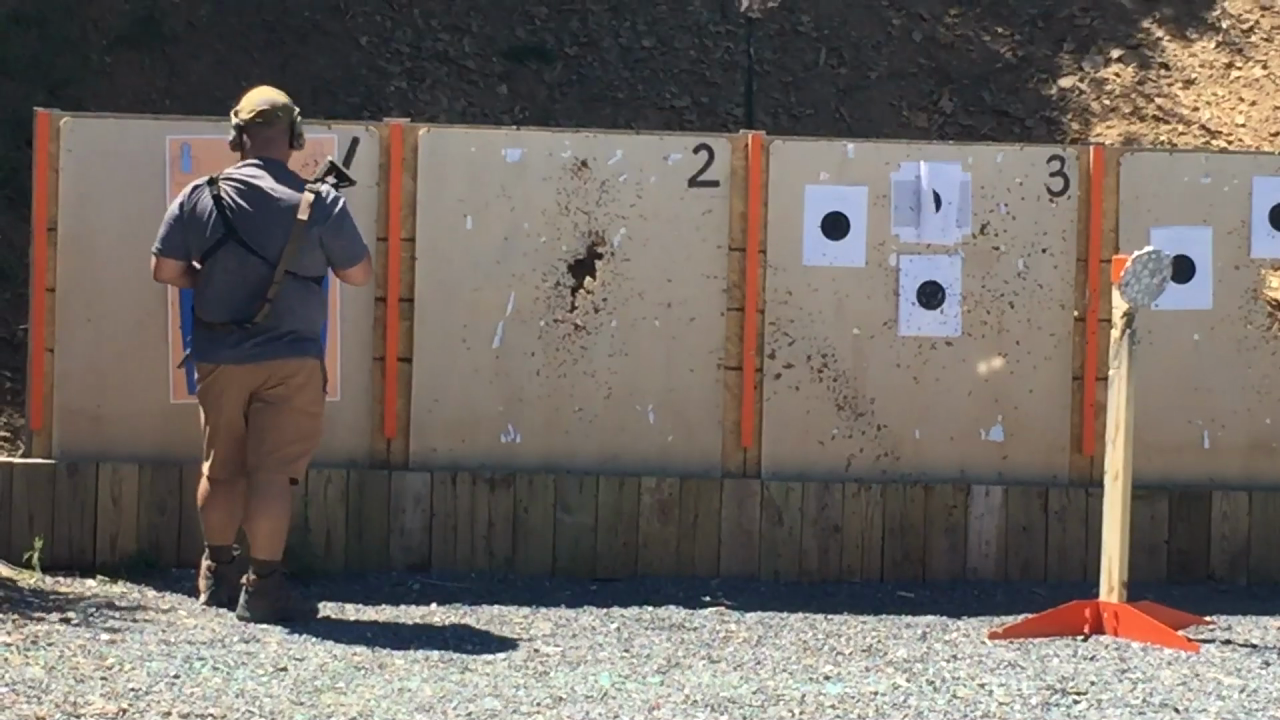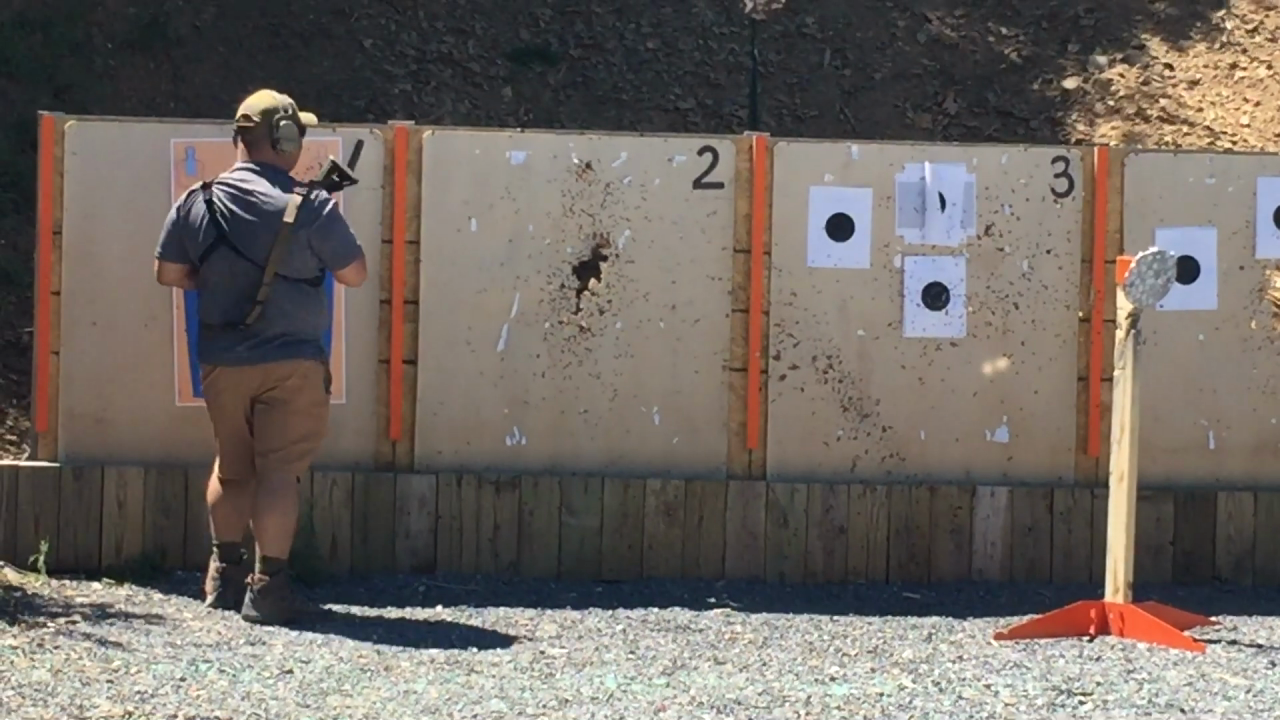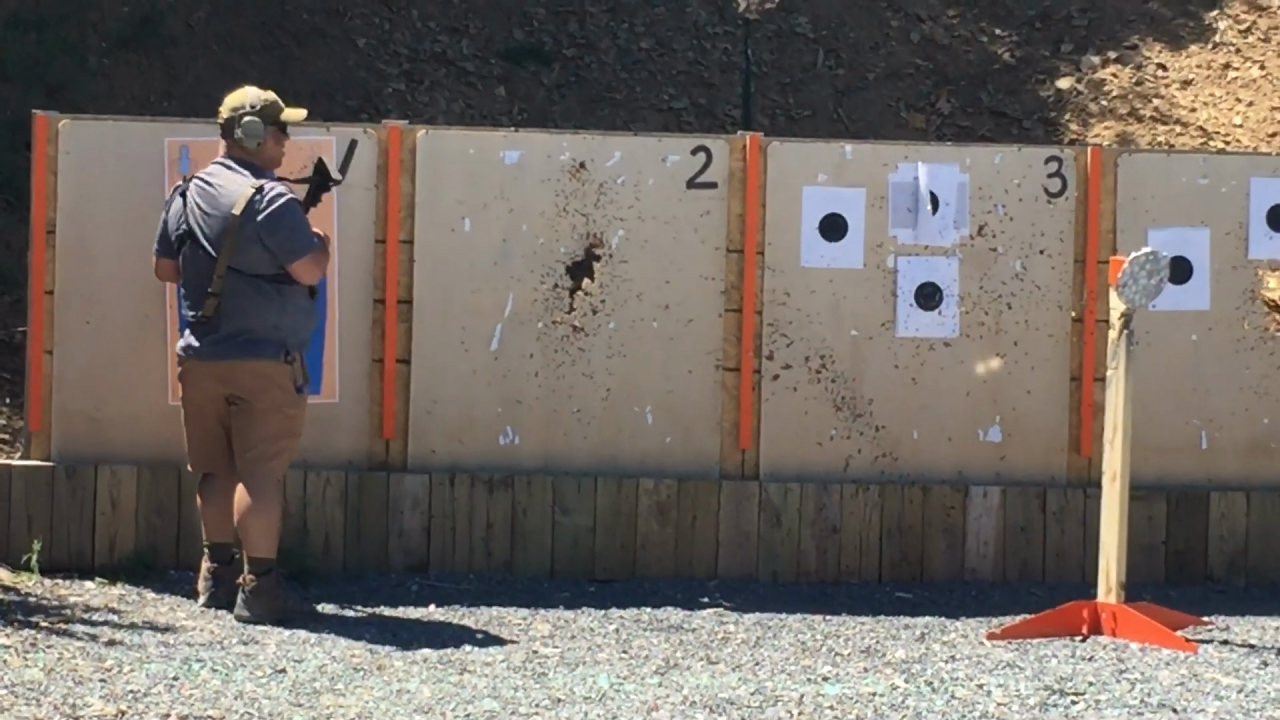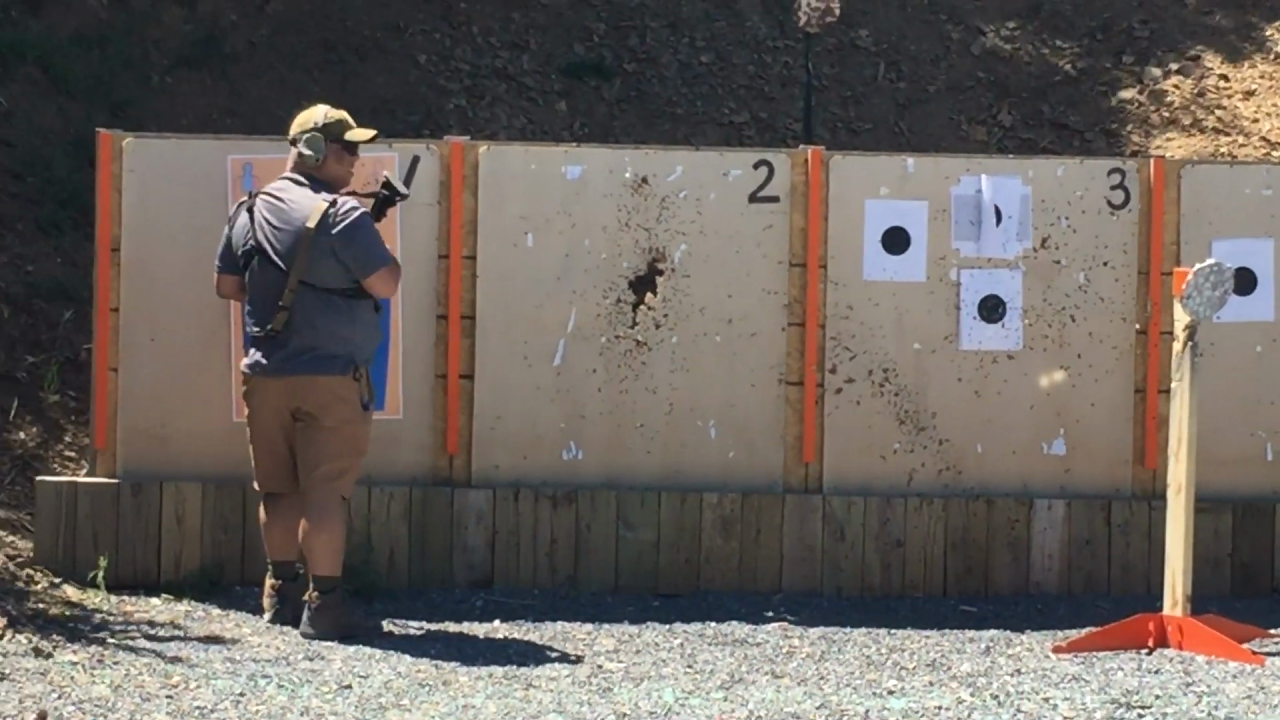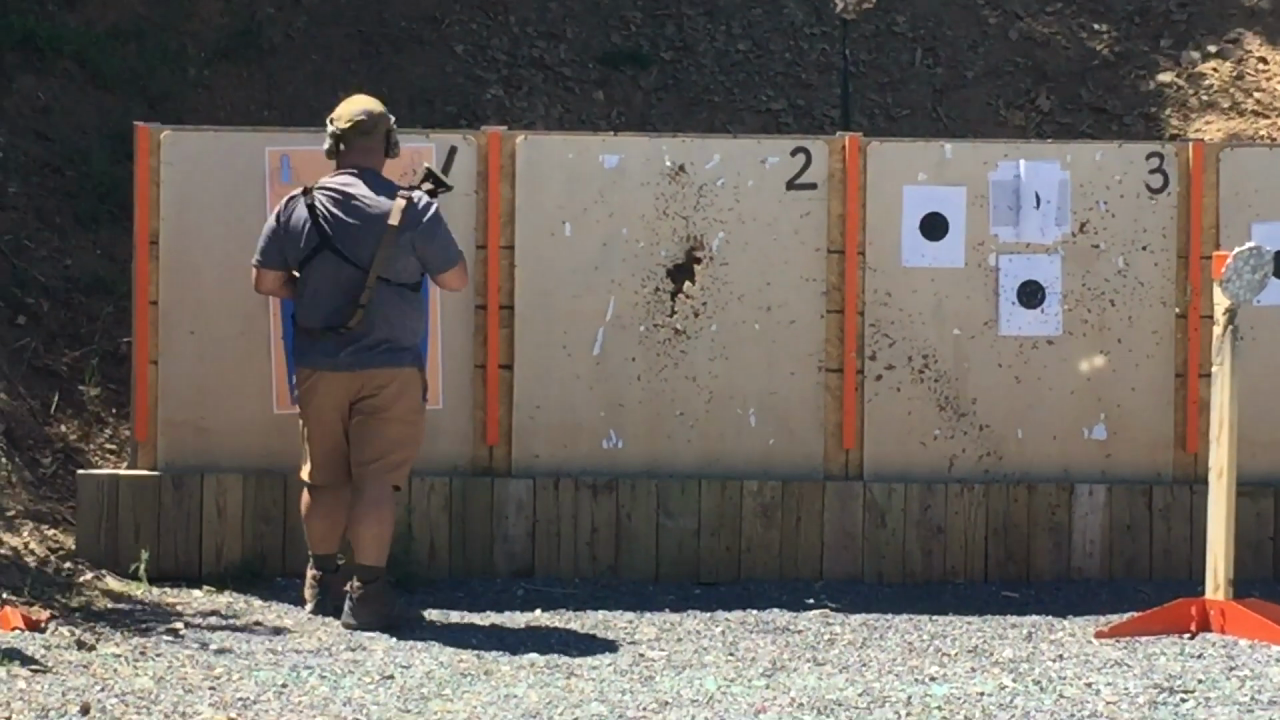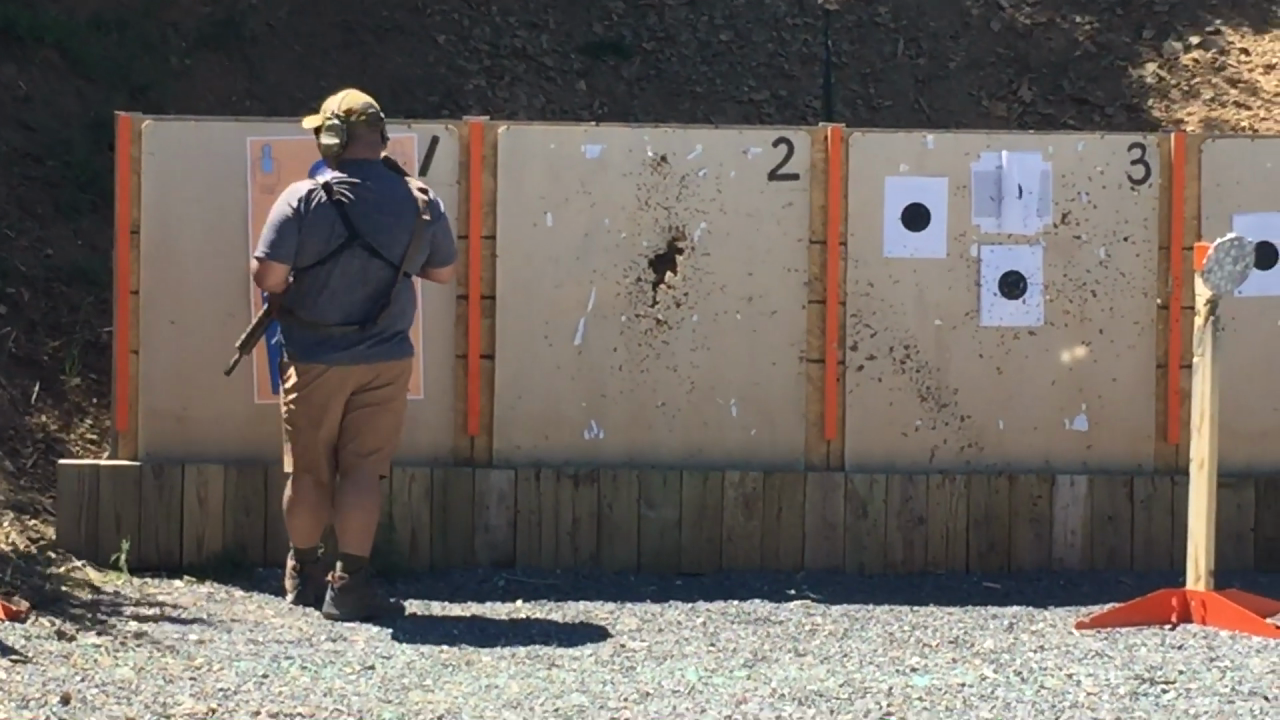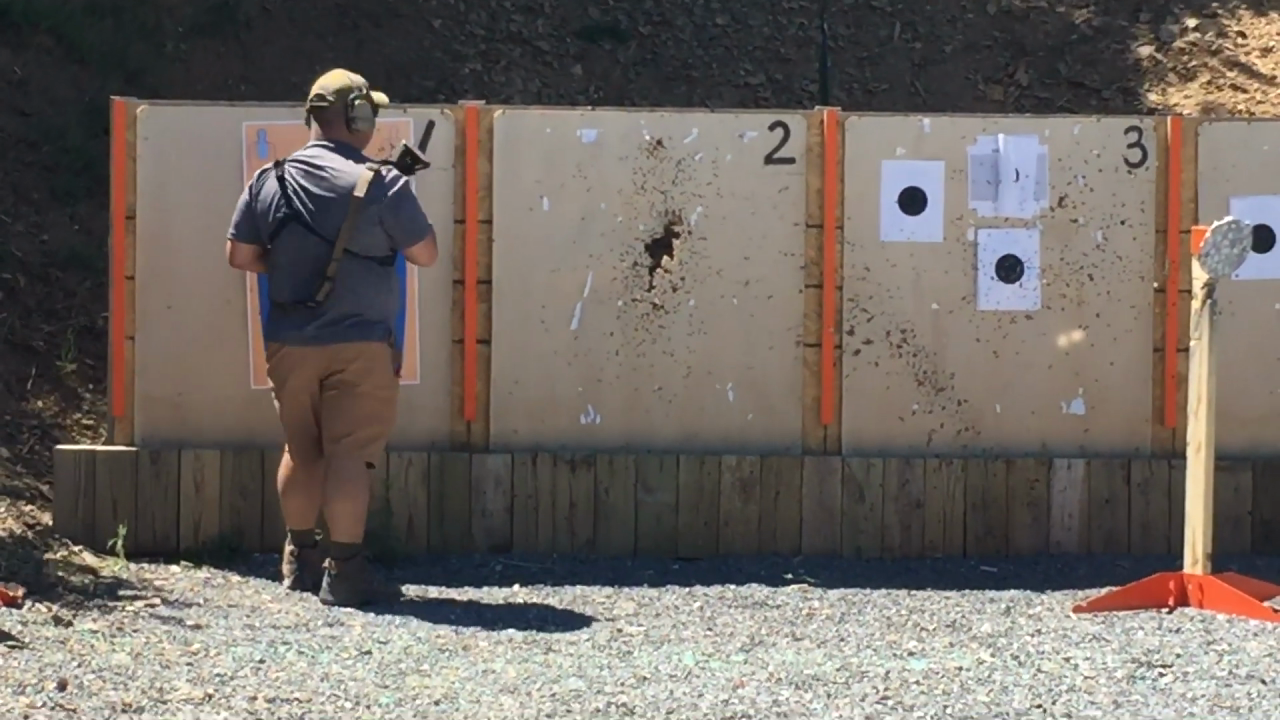
dt=0.7s
person 1, frame 1
left shoulder: (199, 196)
right shoulder: (320, 202)
left elbow: (165, 271)
right elbow: (359, 274)
left hip: (219, 359)
right hip: (289, 361)
left knee: (221, 469)
right knee: (271, 473)
left ankle: (217, 577)
right ankle: (262, 589)
person 1, frame 2
left shoulder: (198, 201)
right shoulder: (310, 205)
left elbow: (168, 273)
right elbow: (355, 274)
right wrist: (326, 245)
left hip: (222, 360)
right hip: (291, 361)
left knee: (232, 468)
right knee: (278, 471)
left ankle: (224, 576)
right ankle: (267, 588)
person 1, frame 3
left shoulder: (185, 194)
right shoulder: (270, 198)
left elbow: (166, 268)
right elbow: (311, 271)
right wrist: (319, 239)
left hip: (202, 357)
right hip: (264, 360)
left knee: (217, 469)
right knee: (260, 472)
left ankle: (217, 577)
right ankle: (259, 589)
person 1, frame 4
left shoulder: (249, 210)
right shoulder: (342, 214)
left elbow: (226, 286)
right elbow: (386, 284)
right wrist: (384, 253)
left hip: (266, 373)
right hip: (331, 375)
left knee: (279, 488)
right knee: (325, 490)
left ankle: (281, 593)
right ankle: (323, 606)
person 1, frame 5
left shoulder: (297, 206)
right shoulder: (413, 209)
left elbow: (265, 282)
right elbow: (456, 280)
left hip: (319, 367)
right hip: (389, 369)
left knee: (324, 478)
right knee: (376, 480)
left ankle: (322, 585)
right ankle: (366, 595)
person 1, frame 6
left shoulder: (305, 197)
right shoulder: (422, 202)
left elbow: (266, 276)
right elbow: (443, 272)
left wrist: (292, 288)
left hip: (314, 359)
right hip: (385, 359)
left knee: (308, 469)
right knee: (362, 469)
left ankle: (303, 576)
right ankle: (349, 584)
person 1, frame 7
left shoulder: (269, 179)
right shoulder: (381, 183)
left elbow: (239, 255)
right elbow: (426, 254)
left hip: (291, 341)
right hip: (360, 344)
left knee: (300, 451)
right knee: (350, 454)
left ankle: (300, 559)
right ankle: (344, 571)
